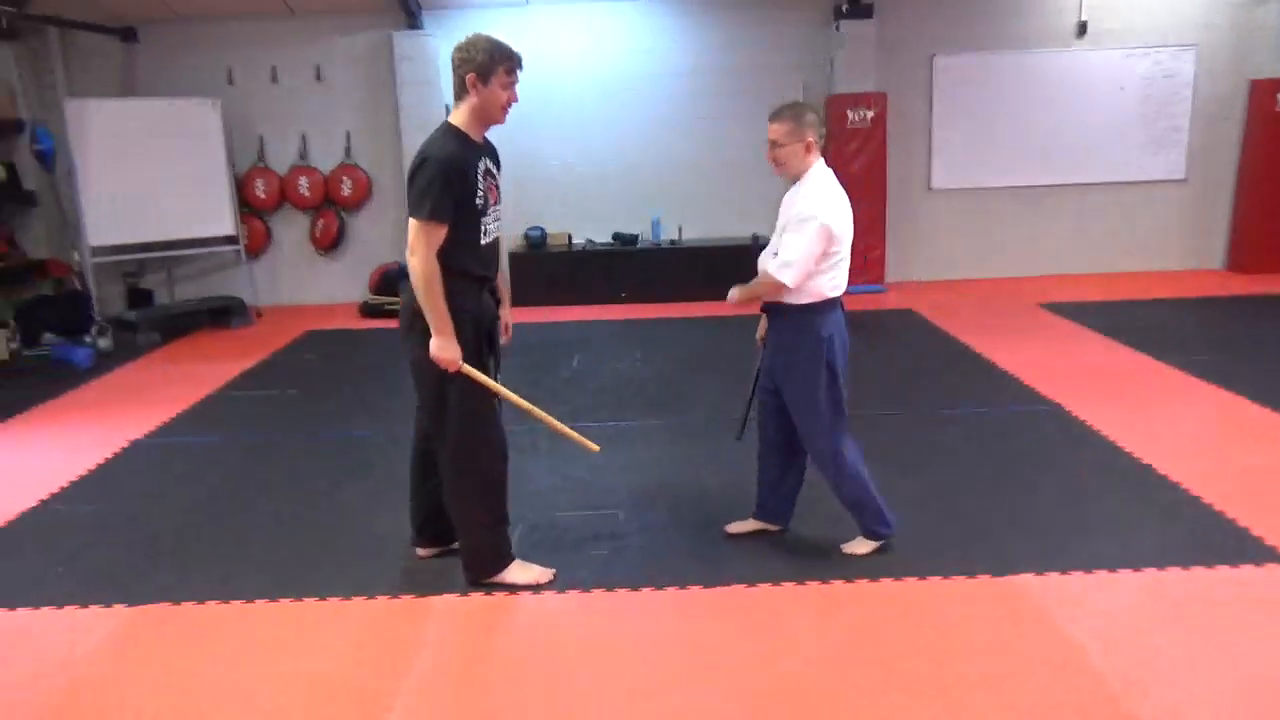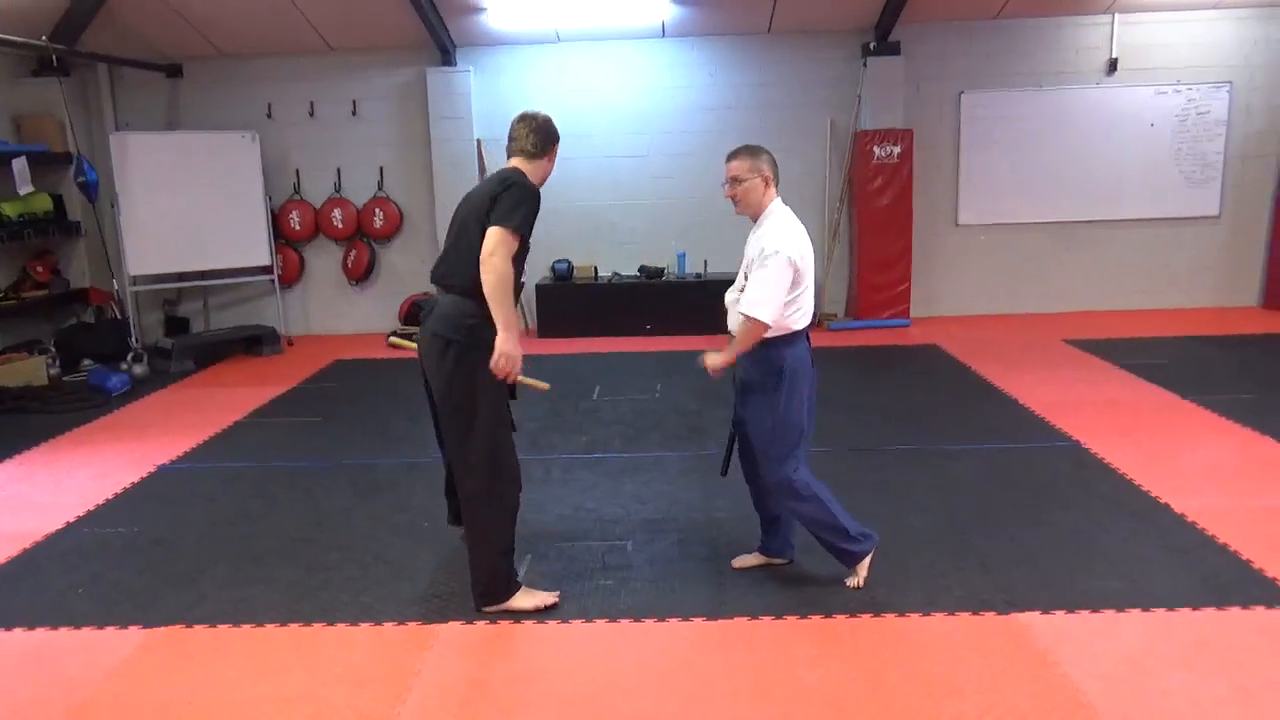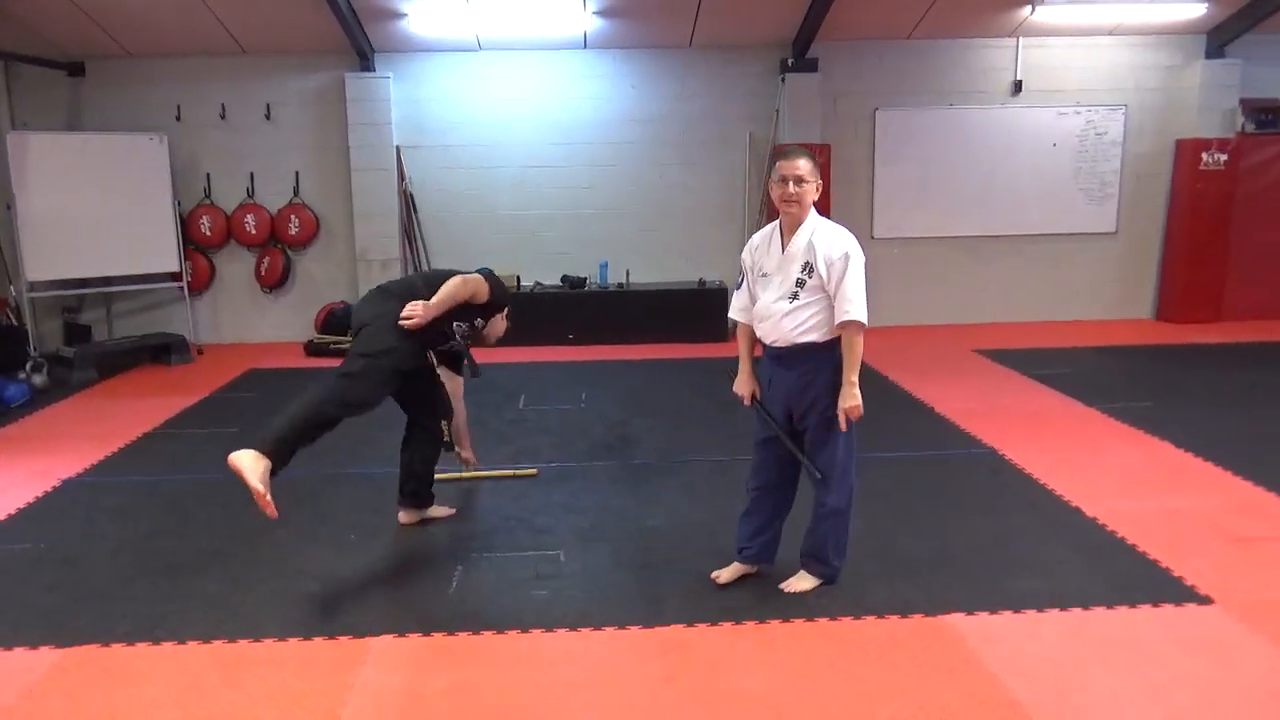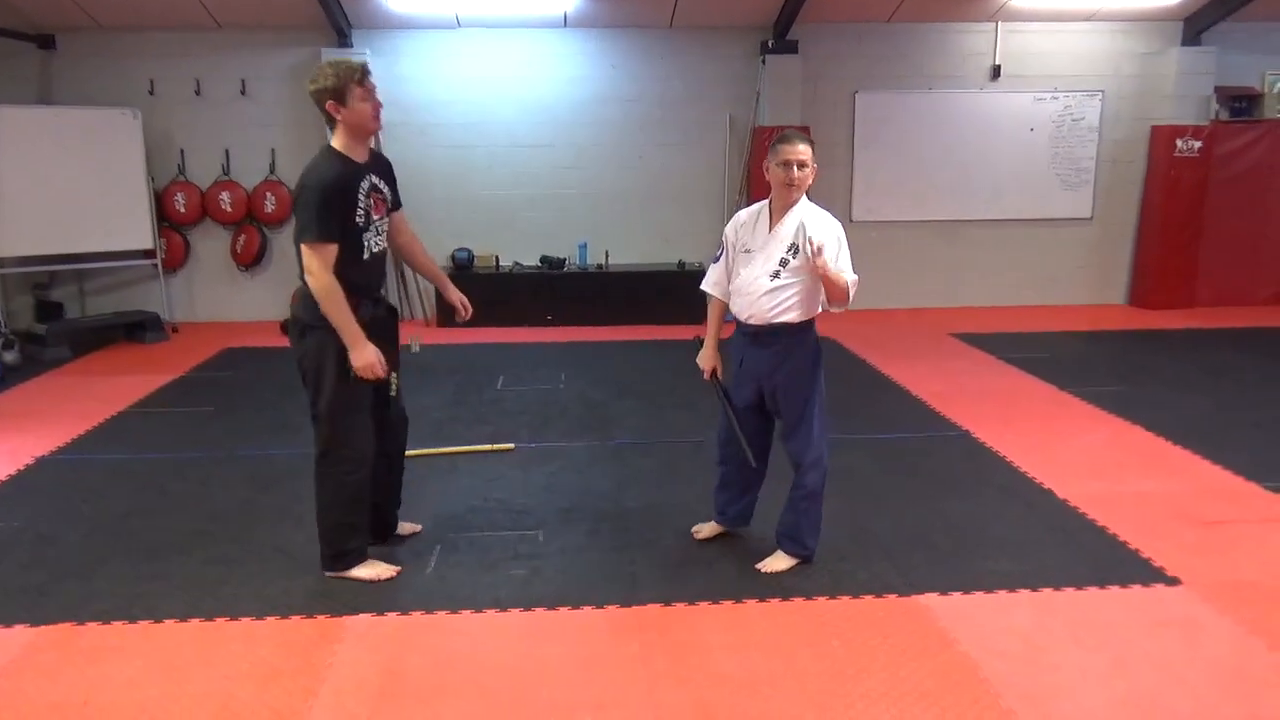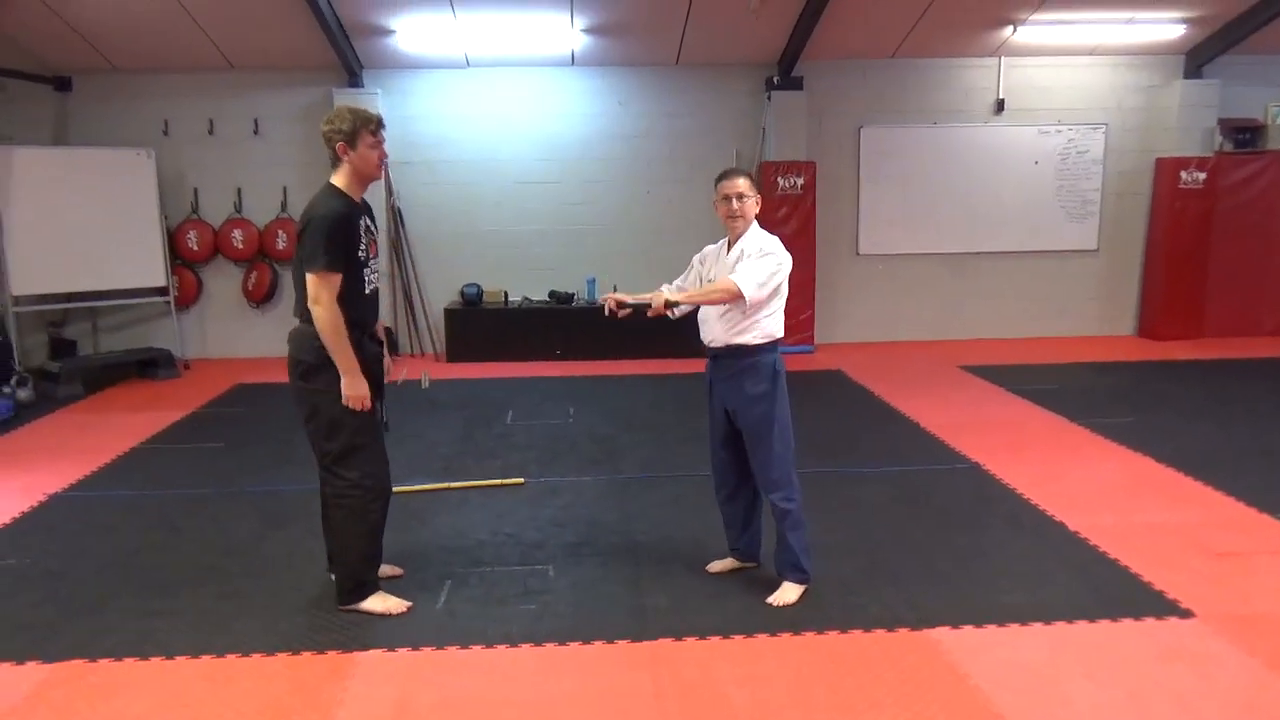
dt=1s
person 1, frame 1
left shoulder: (485, 152)
right shoulder: (442, 158)
right elbow: (421, 252)
left wrist: (501, 303)
right wrist: (441, 333)
left hip: (471, 308)
right hip: (446, 314)
left knee: (442, 427)
right knee: (474, 436)
left ankle: (434, 532)
right ankle: (490, 558)
person 1, frame 2
left shoulder: (489, 188)
right shoulder: (522, 191)
right elbow: (494, 259)
right wrist: (508, 333)
left hip: (447, 332)
right hip: (466, 338)
left knee: (469, 446)
right knee: (490, 462)
left ankle: (469, 516)
right ankle: (497, 589)
person 1, frame 3
left shoulder: (456, 341)
right shoulder: (494, 293)
left elbow: (453, 395)
right elbow: (465, 283)
left wrist: (463, 447)
right wrist: (434, 307)
right hip: (391, 319)
left knee: (434, 412)
right knee: (350, 390)
left ankle: (415, 502)
right ankle: (259, 457)
person 1, frame 4
left shoulder: (378, 166)
right shoulder: (322, 181)
left elbow: (398, 233)
right elbow: (317, 273)
left wrist: (446, 286)
right wrist: (355, 343)
left hip: (369, 312)
right hip: (330, 328)
left knee: (389, 424)
right knee: (346, 441)
left ankle: (380, 521)
right ankle: (343, 556)
person 1, frame 5
left shoulder: (358, 209)
right shoulder: (328, 215)
right elbow: (321, 302)
left wrist: (377, 347)
right wrist: (350, 373)
left hip: (353, 352)
right hip: (328, 362)
left knee: (347, 466)
right knee: (362, 472)
left ankle: (352, 561)
right ankle: (356, 587)
person 2, frame 1
left shoulder: (820, 202)
right shoulder: (801, 189)
left elbow: (782, 275)
left wrist: (743, 293)
right wrist: (770, 314)
left hip: (812, 330)
right hip: (790, 324)
left knee: (824, 437)
right knee: (775, 427)
left ankle: (876, 526)
right ankle: (771, 513)
person 2, frame 2
left shoulder: (779, 238)
right shoulder: (767, 229)
left elbow: (760, 316)
left wrist: (725, 357)
right wrist: (736, 359)
left hip: (776, 362)
right hip: (760, 361)
left knee: (783, 469)
right knee: (757, 460)
left ankle: (856, 546)
right ankle: (775, 546)
person 2, frame 3
left shoulder: (836, 243)
right shoulder: (758, 245)
left elbow: (852, 320)
right elbow: (746, 314)
left wrist: (849, 385)
right wrist: (745, 370)
left hip: (821, 367)
right hip: (775, 367)
left knee: (829, 472)
right knee: (767, 468)
left ankle: (820, 564)
right ankle: (751, 555)
person 2, frame 4
left shoulder: (821, 226)
right shoulder: (742, 222)
left elbow: (843, 296)
right elbow: (719, 286)
left wrist: (825, 273)
right wrist: (710, 345)
left hip: (793, 348)
right hip: (746, 344)
left knee: (805, 450)
right knee: (736, 437)
left ankle: (796, 543)
right ankle: (729, 514)
person 2, frame 5
left shoulder: (770, 251)
right shoulder: (709, 256)
left elbow: (737, 290)
right elbow: (674, 300)
left wrist: (675, 293)
right wrist: (629, 301)
left hip: (757, 369)
right hip: (721, 368)
left knee: (774, 472)
right knee: (729, 469)
left ankle: (794, 572)
right ankle: (744, 550)
